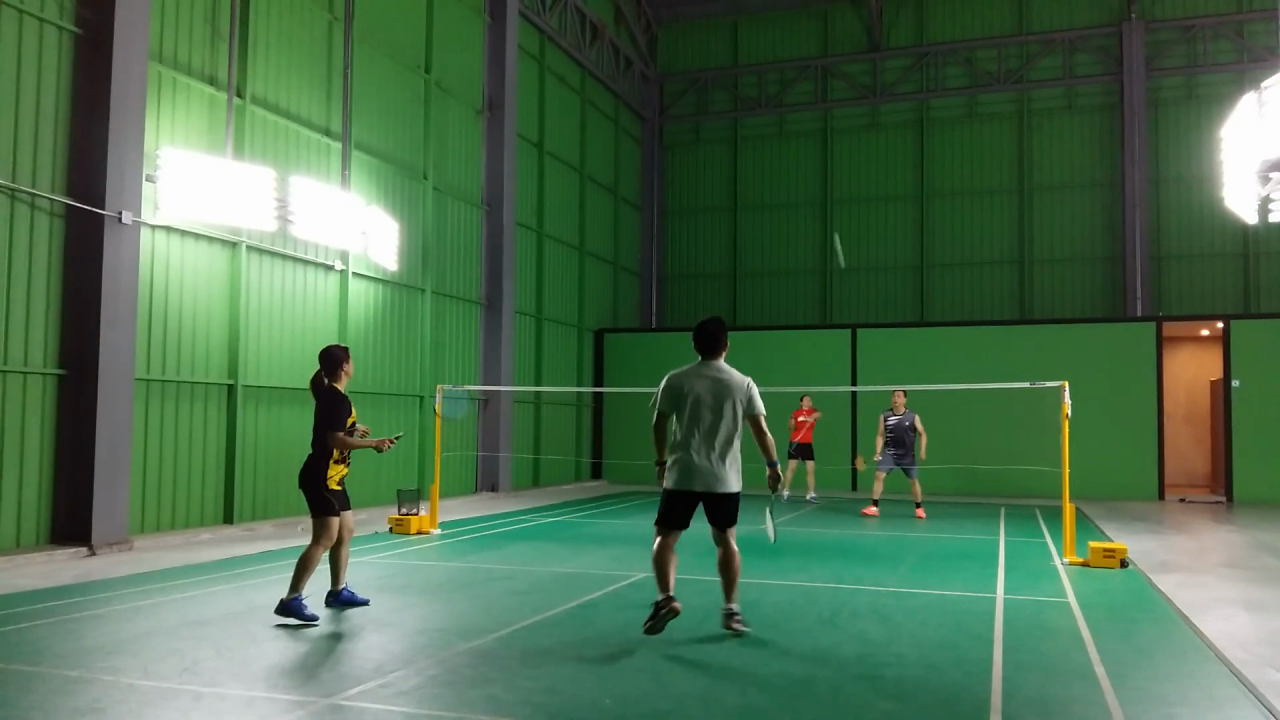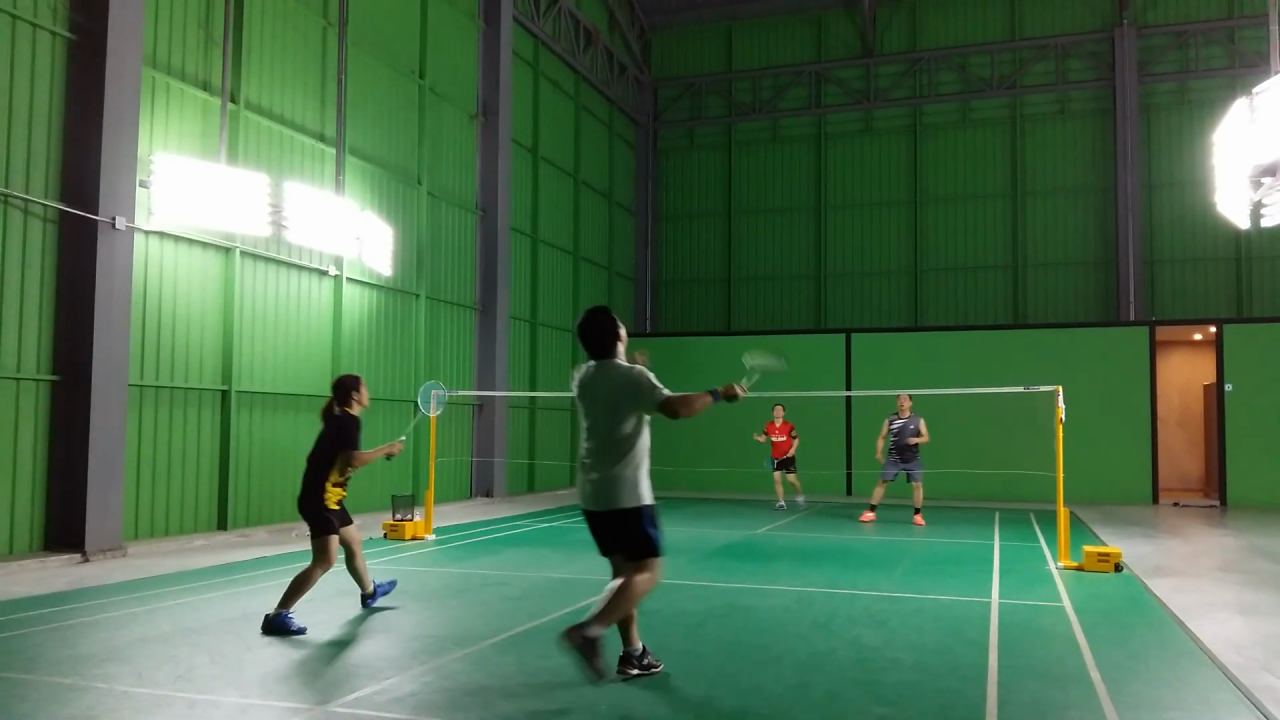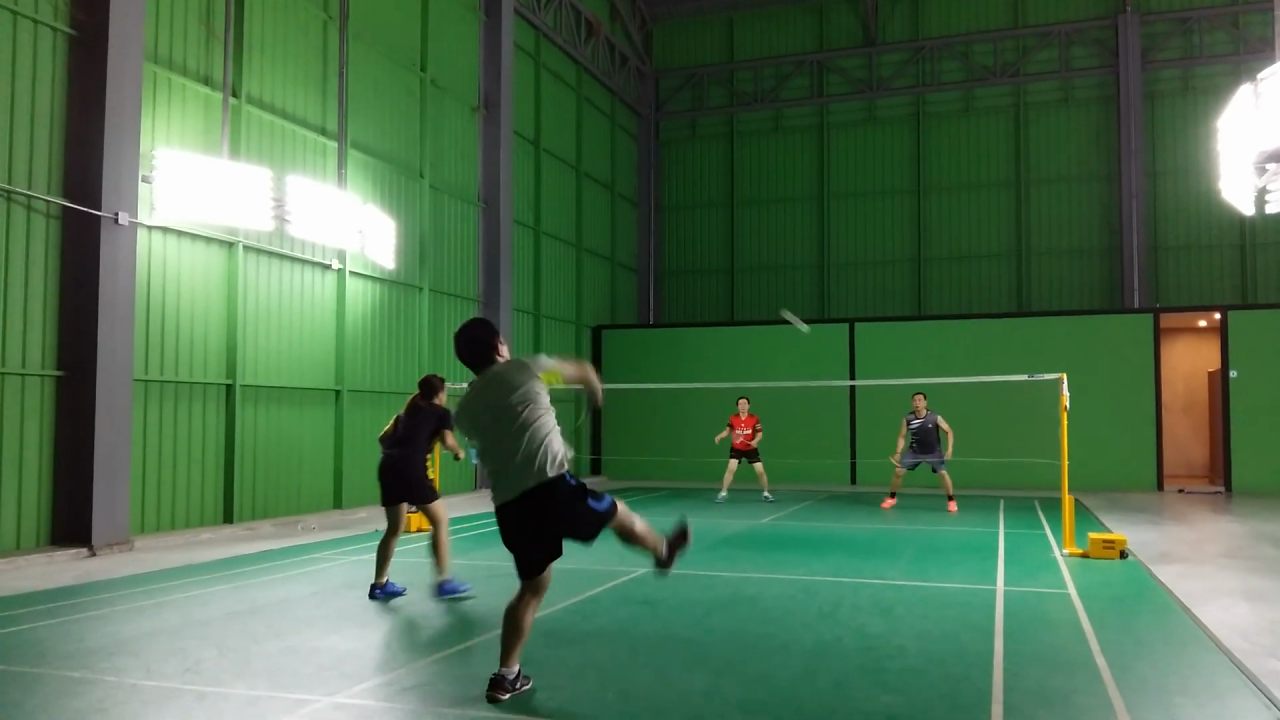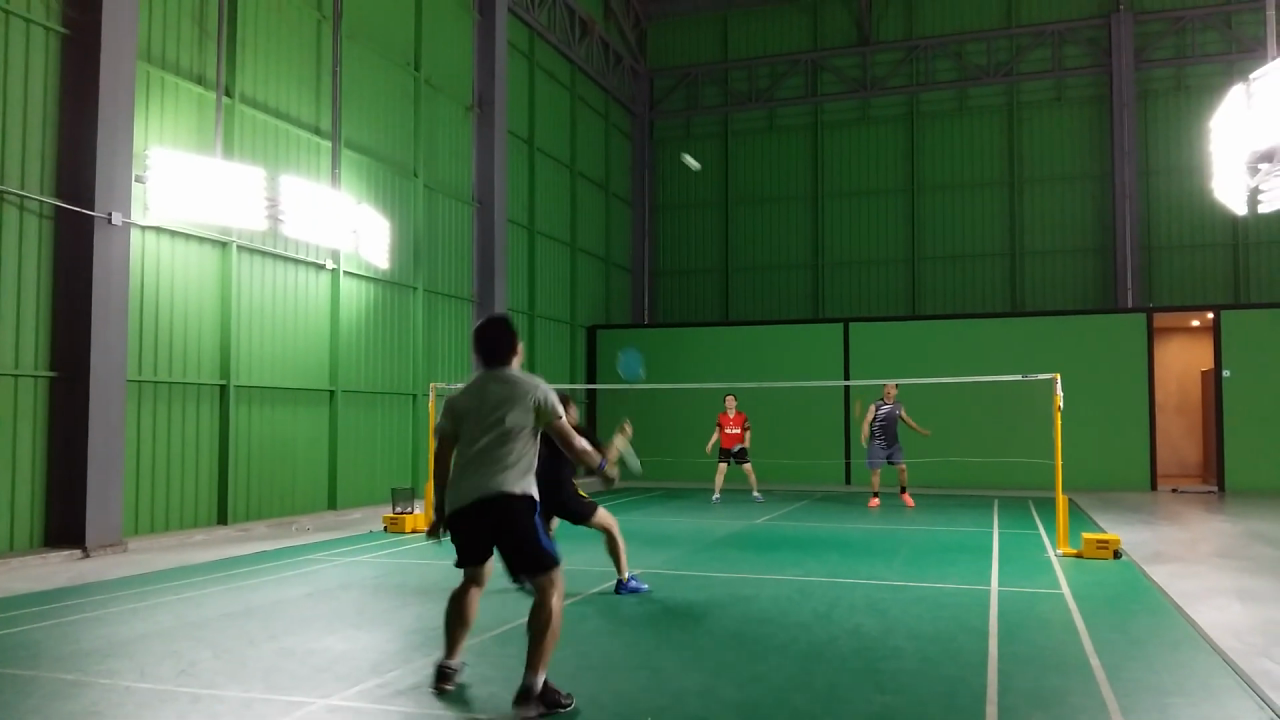
dt=0.7s
person 1, frame 1
left shoulder: (675, 380)
right shoulder: (743, 383)
left elbow: (659, 425)
right elbow: (761, 429)
left wrist: (662, 461)
right wrist: (773, 466)
left hip: (683, 475)
right hip: (725, 479)
left knee: (664, 538)
right knee: (726, 541)
left ankle: (666, 598)
right ankle: (731, 610)
person 1, frame 2
left shoulder: (584, 378)
right shoulder: (632, 377)
right elbow: (677, 408)
right wrist: (719, 393)
left hip: (594, 495)
right hip: (625, 494)
left knee: (632, 567)
right knee: (645, 572)
left ankle: (633, 654)
right ankle: (589, 630)
person 1, frame 3
left shoulder: (466, 408)
right shoulder: (525, 371)
right elbow: (581, 370)
right wrist: (594, 386)
left hip: (510, 507)
right hip: (551, 490)
left knee: (531, 588)
right knee: (618, 513)
left ankle: (505, 676)
right ankle: (662, 551)
person 1, frame 4
left shoulder: (461, 397)
right shoulder: (533, 389)
left elbow: (443, 454)
right elbow: (570, 441)
left wrist: (439, 504)
right wrist: (603, 464)
left hip: (461, 505)
right hip: (509, 500)
left knee: (473, 579)
right knee: (550, 591)
left ankle: (448, 667)
person 2, frame 1
left shoulder: (326, 395)
right shoulder: (339, 399)
right elbow: (335, 441)
left wrist: (352, 429)
right wrist: (374, 443)
left hip: (331, 477)
right hip: (322, 477)
left knee: (346, 533)
right knee: (324, 540)
left ankle: (338, 591)
right ankle: (291, 599)
person 2, frame 2
left shoulder: (336, 422)
right shoulder: (350, 422)
left elbow: (317, 458)
right elbow: (356, 459)
right wrist: (387, 448)
left hip: (328, 498)
right hip: (321, 499)
left knee: (353, 544)
right knee: (325, 561)
left ankle: (370, 591)
right ankle: (278, 615)
person 2, frame 3
left shoulder: (406, 413)
right shoulder: (441, 412)
left elbow: (383, 439)
right elbow: (447, 441)
right wrist: (458, 452)
left hip: (388, 468)
right hip: (412, 470)
left knee: (394, 528)
right knee: (440, 523)
left ankle: (380, 584)
right ankle: (444, 581)
person 2, frame 4
left shoulder: (544, 433)
right shoulder: (576, 431)
right elbow: (608, 456)
right wrist: (621, 436)
left hip: (539, 494)
right hip: (564, 493)
left knee: (546, 528)
right knee: (611, 526)
right ankle: (624, 580)
